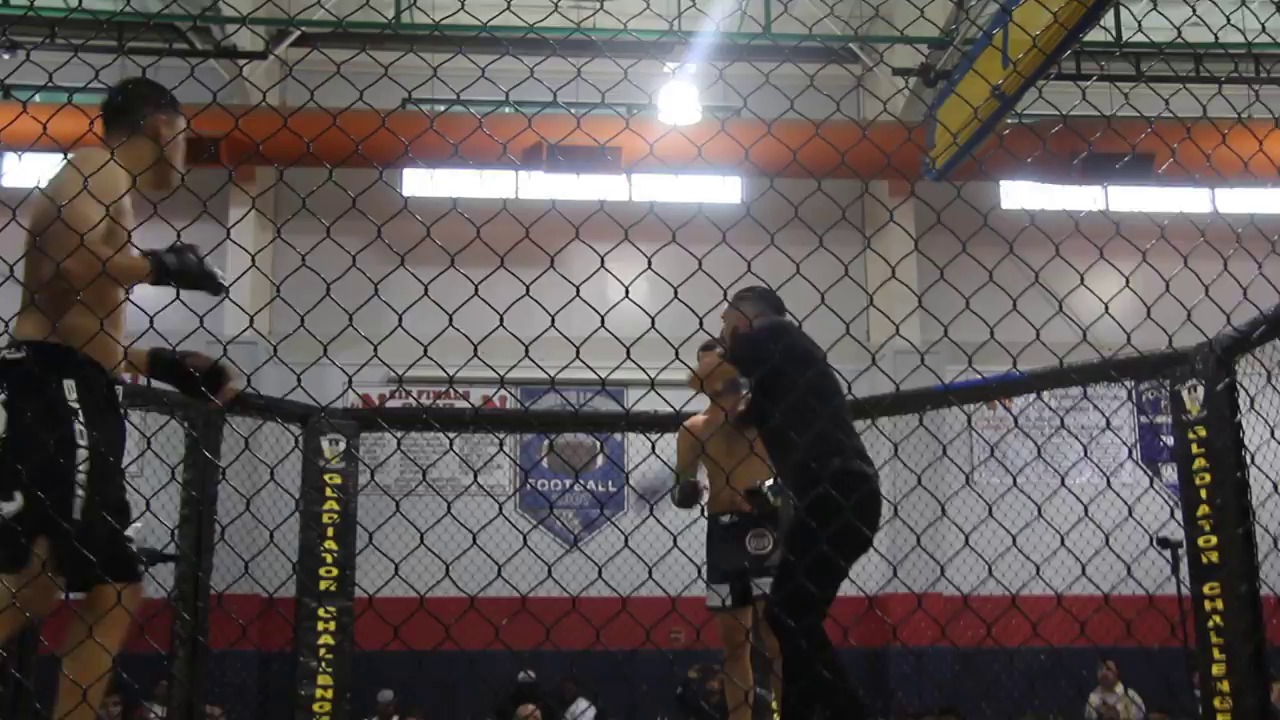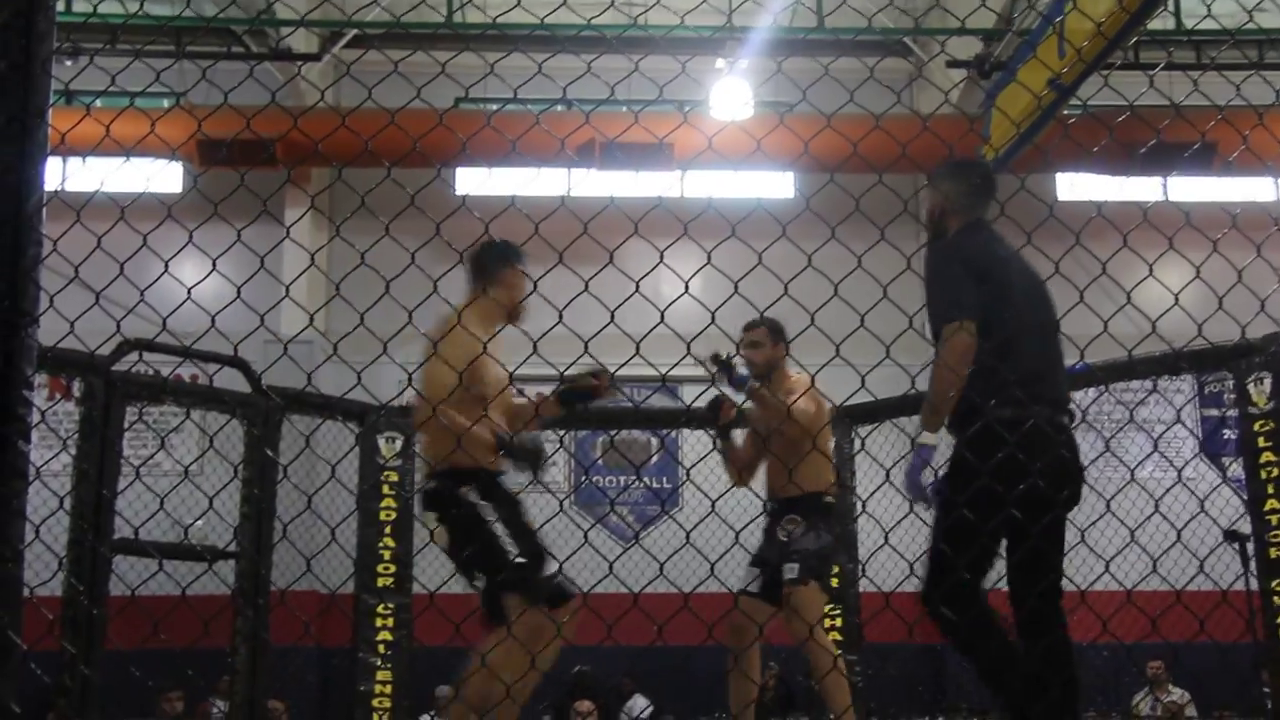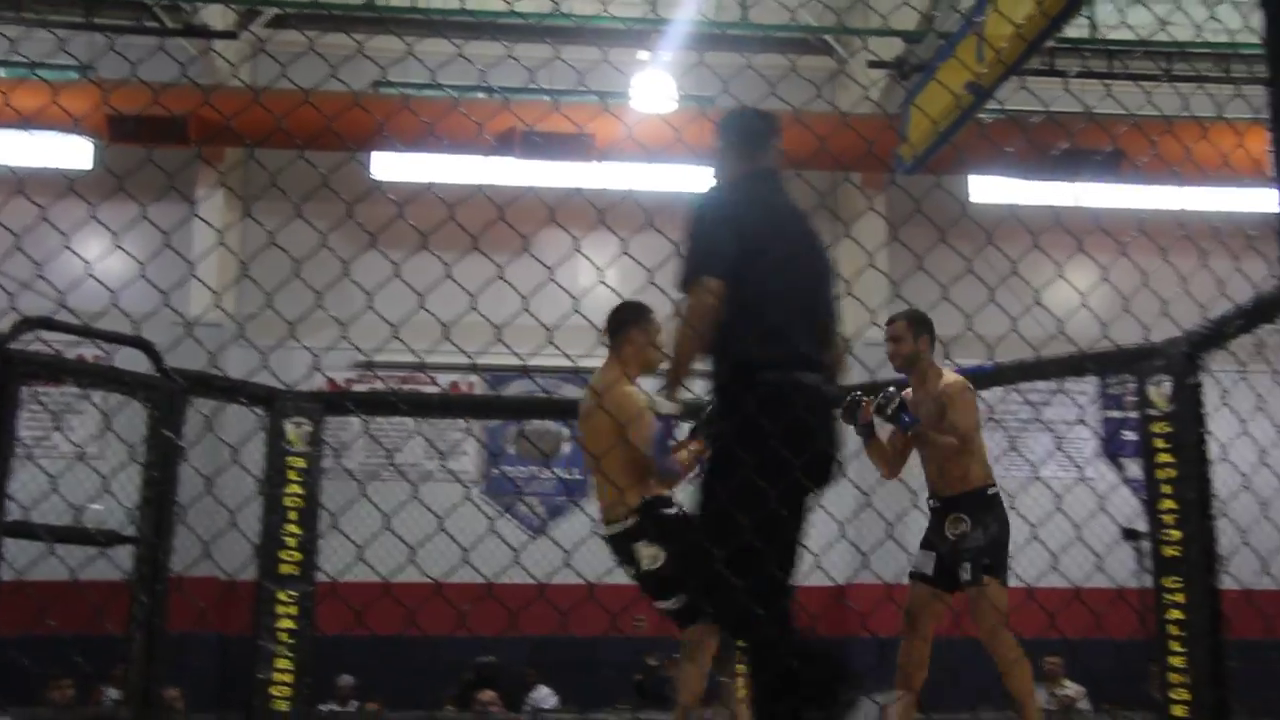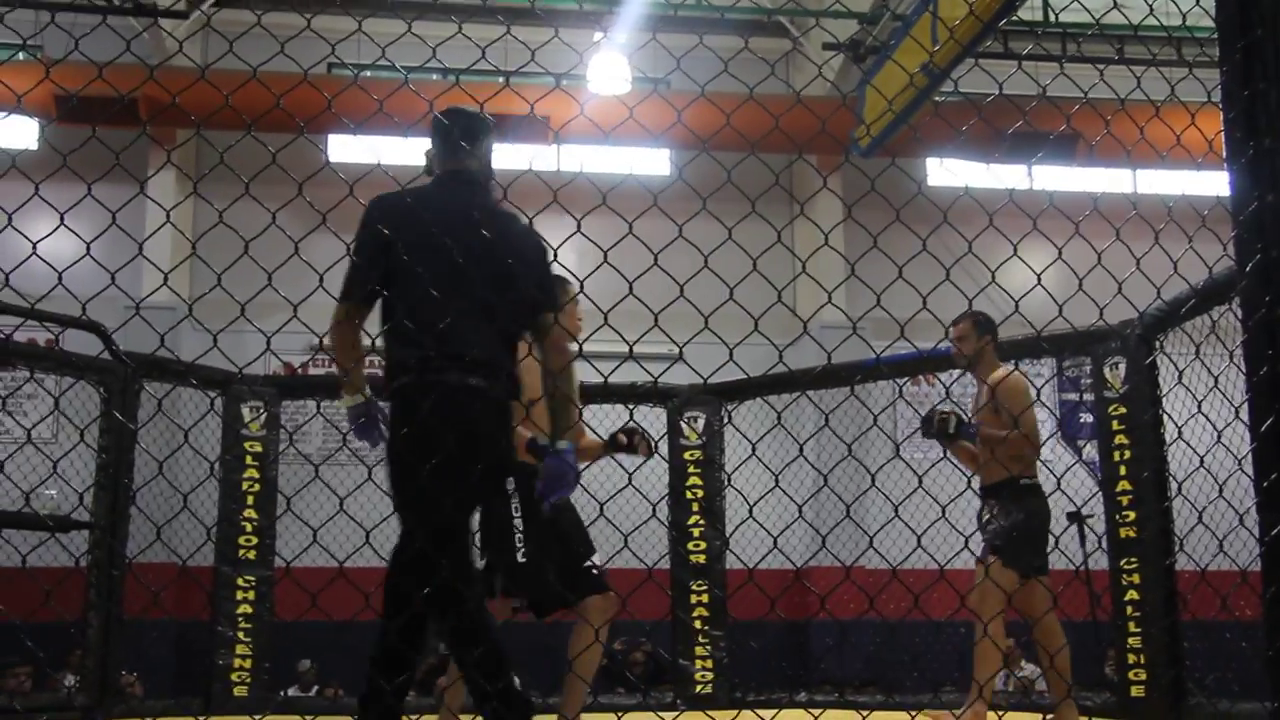
dt=1s
person 1, frame 1
left shoulder: (777, 336)
right shoulder: (771, 376)
left elbow: (708, 374)
left hip: (839, 497)
right hip: (833, 500)
left knee: (799, 620)
right knee: (788, 615)
person 1, frame 2
left shoulder: (952, 252)
right shoulder: (1016, 264)
left elbow: (959, 344)
left wrist: (924, 441)
left hip: (994, 442)
right hip: (1051, 444)
left knee: (948, 595)
right knee: (1039, 604)
person 1, frame 3
left shoulder: (721, 205)
right shoulder: (800, 225)
left elbow: (707, 302)
right elbow: (831, 345)
left wrist: (668, 394)
left hip: (760, 406)
right hip: (809, 415)
left knee: (722, 577)
right knee: (762, 584)
person 1, frame 4
left shoulder: (392, 213)
right shoulder: (520, 235)
left elbow: (347, 322)
right elbow: (553, 343)
left wrist: (357, 397)
right wrist: (560, 443)
left hip: (427, 409)
right hip: (491, 418)
left knee: (436, 578)
right knee: (423, 572)
person 2, frame 1
left shoulder: (97, 194)
right shoulder: (100, 173)
right elbow: (71, 257)
left wrist: (163, 365)
right wrist: (161, 262)
left hip: (75, 391)
right hip: (56, 383)
left knee: (110, 594)
person 2, frame 2
left shoulder: (482, 338)
right shoulder: (463, 331)
right elbow: (430, 411)
left wrist: (564, 398)
right wrist: (499, 443)
left hip: (483, 492)
right hip: (463, 491)
left knee: (557, 610)
right knee: (528, 618)
person 2, frame 3
left shoulder: (599, 390)
right shoulder: (627, 397)
right elbow: (667, 473)
right wrist: (701, 444)
left hip: (627, 529)
right hip: (647, 525)
left knee: (702, 631)
person 2, frame 4
left shoulder: (566, 372)
right shoulder: (514, 357)
left wrist: (614, 442)
left hip: (553, 495)
right hip: (516, 489)
left knee: (599, 604)
right knee: (501, 598)
person 3, frame 1
right shoulder: (694, 427)
right elbow: (684, 480)
left wrist: (769, 489)
right wrist: (683, 492)
left hip: (762, 530)
right hip: (721, 531)
left knee: (773, 633)
right knee: (732, 638)
person 3, frame 2
left shoulder: (803, 388)
right shoulder: (757, 411)
left elbow: (802, 419)
right elbow: (740, 477)
left wrist: (742, 381)
right wrist: (724, 432)
left hip: (811, 521)
right hip: (780, 521)
left knee: (805, 623)
right knee: (741, 630)
person 3, frame 3
left shoulder: (952, 388)
right shoulder: (906, 398)
left elbow: (960, 451)
right elbow: (890, 468)
left wrist: (909, 425)
right wrist: (865, 429)
left hip: (979, 513)
right hip: (944, 516)
left knee: (992, 627)
right knee: (916, 619)
person 3, frame 4
left shoulder: (1004, 381)
right shoulder: (986, 388)
left elbow: (1030, 441)
right elbow: (981, 462)
left wrist: (967, 430)
right wrist: (953, 438)
left hip: (1016, 505)
right hip: (1005, 507)
left knee: (985, 602)
right knee: (1039, 613)
